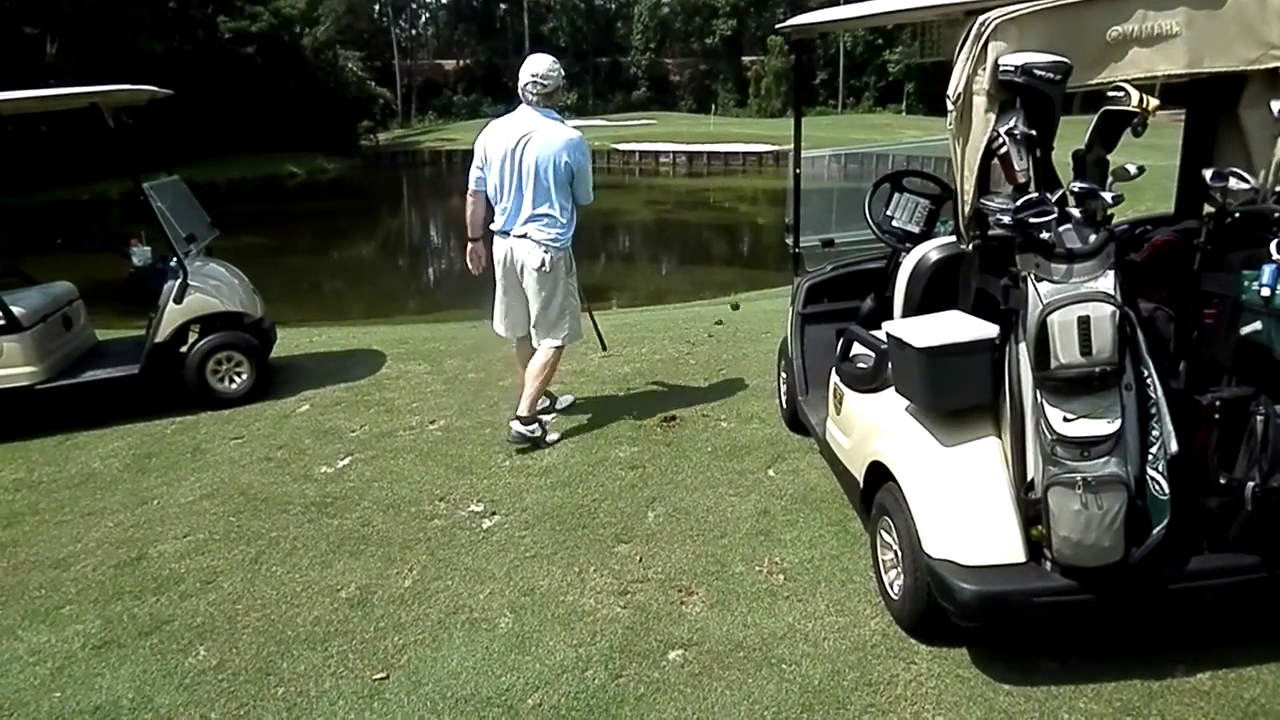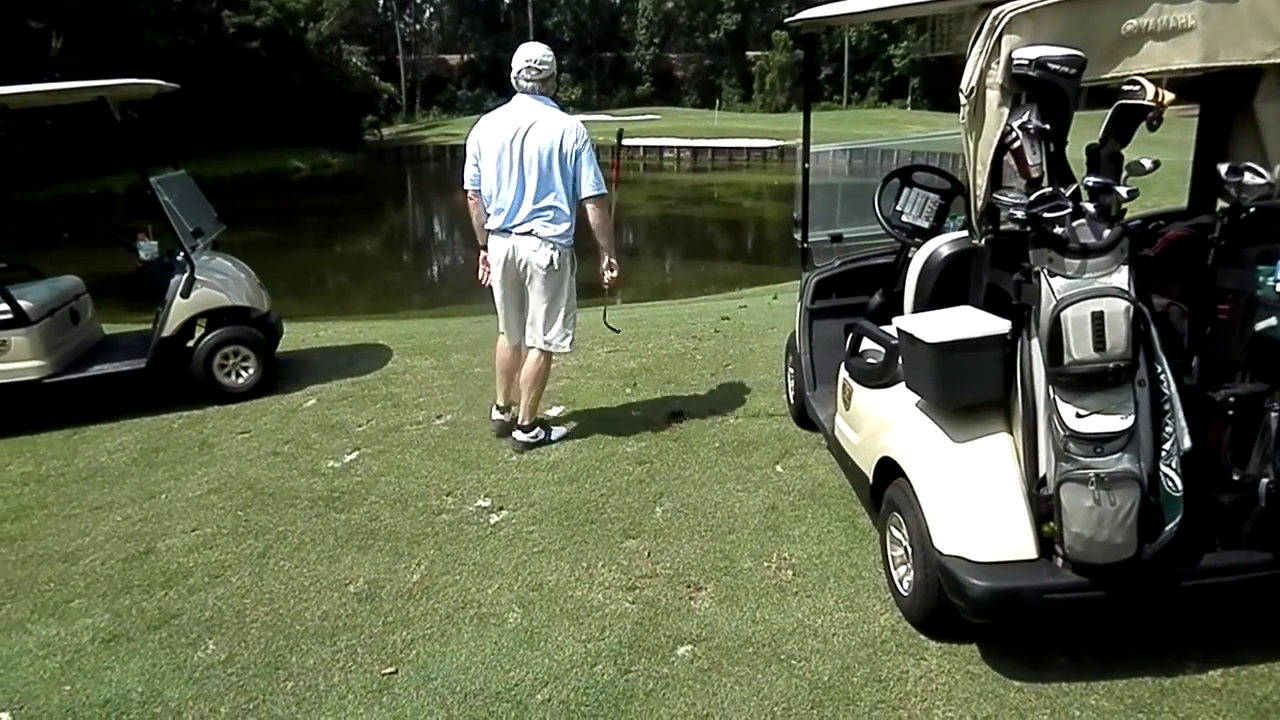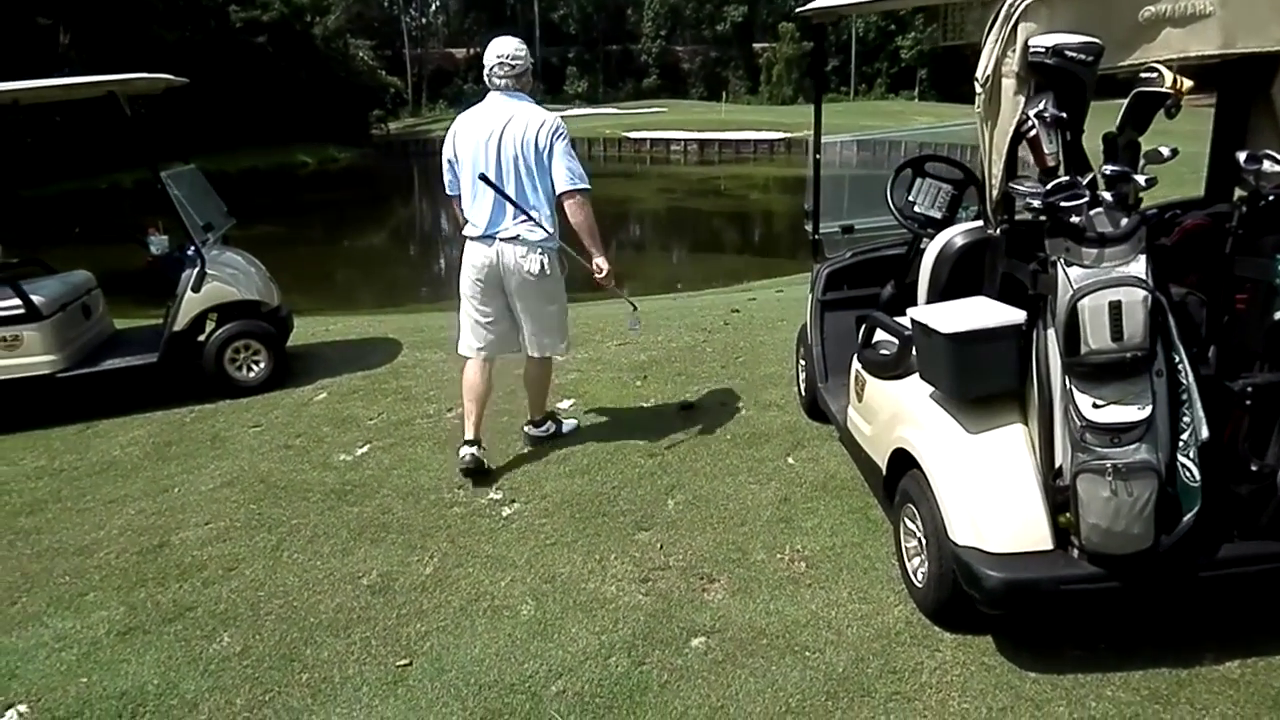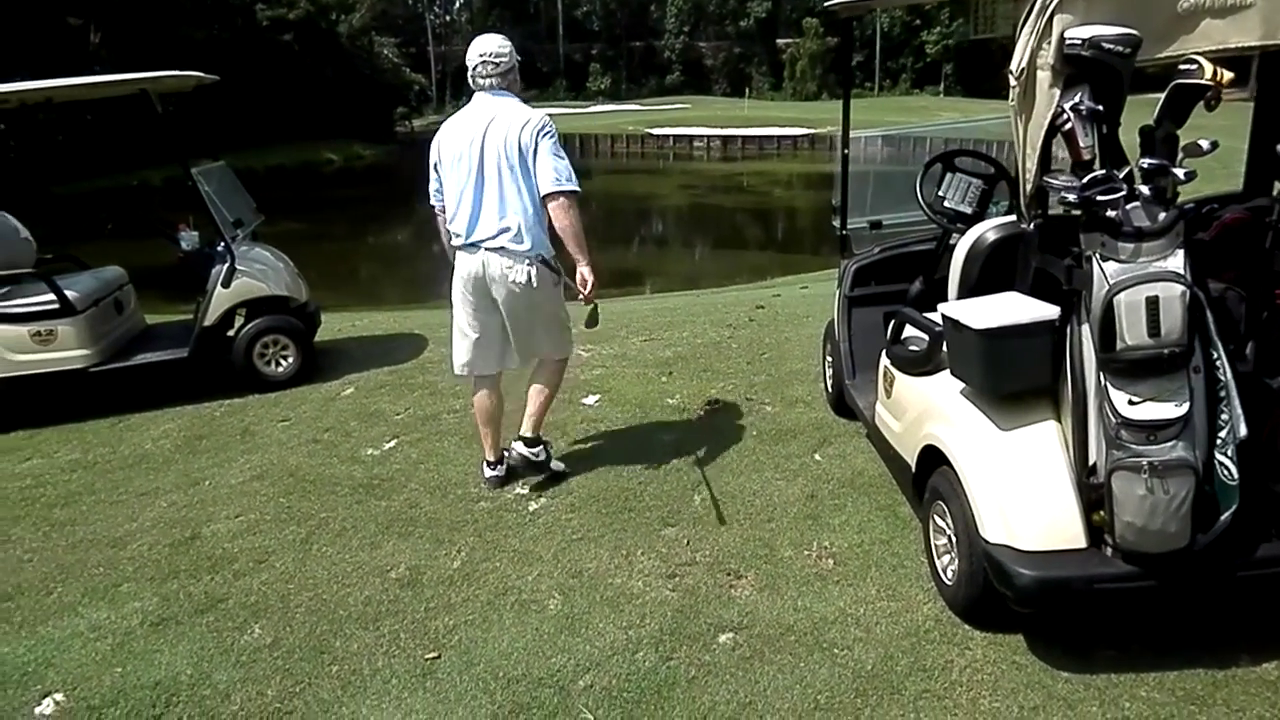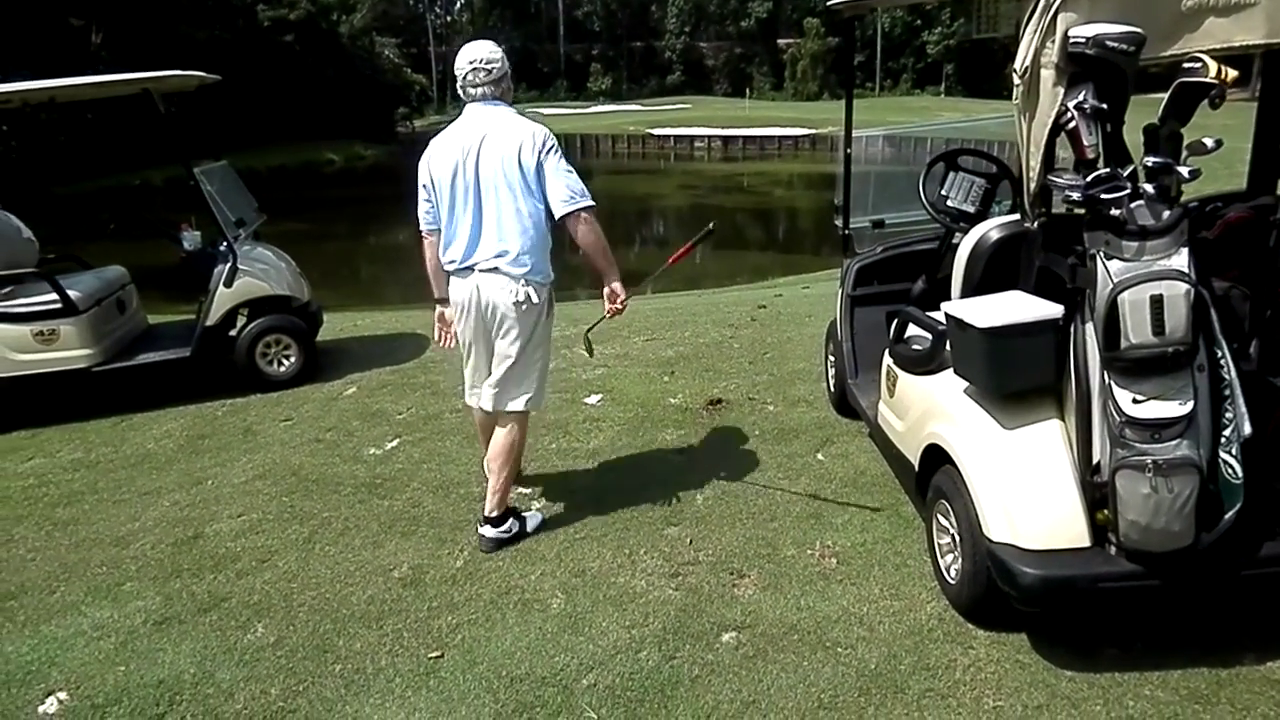
dt=0.4s
person 1, frame 1
left shoulder: (493, 132)
right shoulder: (570, 140)
left elbow: (475, 194)
right elbow: (581, 201)
left wrist: (474, 239)
left hip: (504, 244)
right hip: (547, 249)
left knee: (523, 332)
right knee: (552, 338)
left ankle: (539, 398)
right ankle: (524, 420)
person 1, frame 2
left shoulder: (486, 126)
right shoulder: (569, 129)
left elbow: (474, 196)
right elbow: (593, 200)
left wrist: (484, 247)
right wrist: (608, 255)
left hip: (502, 244)
right hip: (547, 246)
left knee: (510, 330)
right knee: (541, 341)
left ankle: (502, 409)
right ankle: (527, 427)
person 1, frame 3
left shoulder: (461, 126)
right shoulder: (545, 124)
left elbow: (455, 200)
right elbow: (573, 197)
right wrist: (597, 253)
left hip: (478, 253)
right hip: (531, 251)
left knee: (479, 352)
right knee: (541, 347)
left ankle: (471, 444)
right ankle: (540, 423)
person 1, frame 4
left shoulder: (448, 131)
right shoulder: (532, 123)
left elbow: (442, 211)
right elbow: (559, 200)
right wrist: (581, 261)
left hip: (470, 263)
right hip: (522, 262)
left knee: (484, 369)
right knee: (552, 353)
left ankle: (494, 461)
right ankle: (529, 440)
person 1, frame 5
left shoulder: (438, 148)
right shoulder: (531, 136)
left elbow: (431, 236)
right elbow: (577, 215)
left wrist: (442, 300)
right wrist: (611, 277)
left hip: (464, 286)
right hip: (518, 286)
left knee: (483, 389)
right knee: (512, 403)
left ankle: (494, 466)
right ankle: (496, 517)
